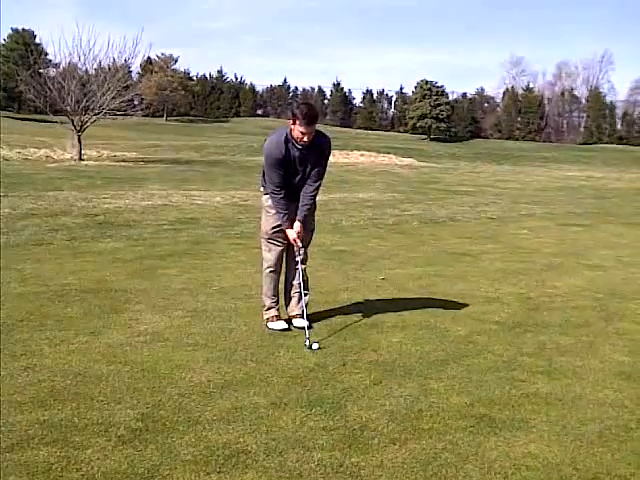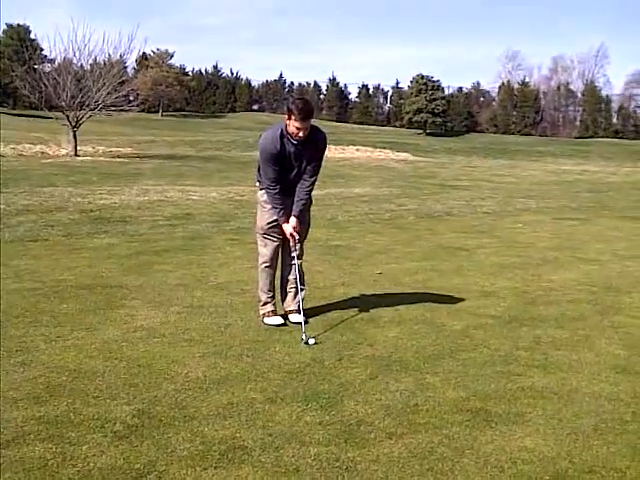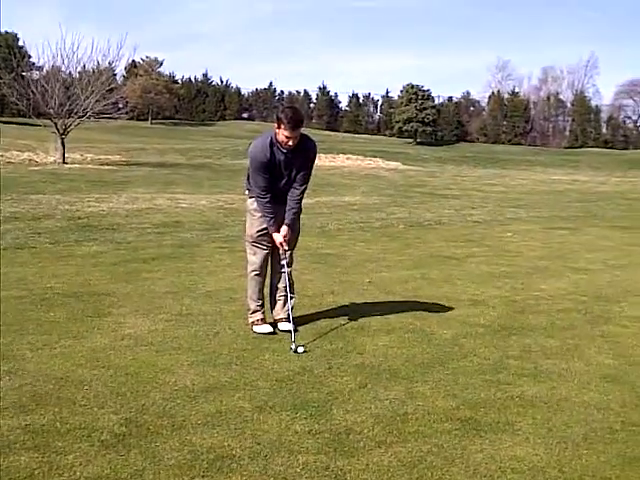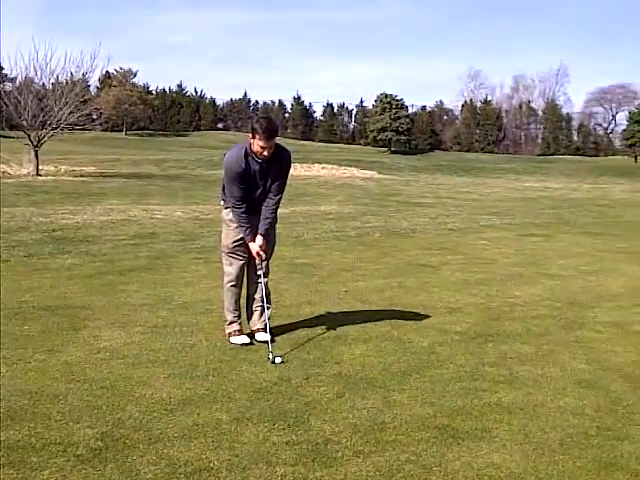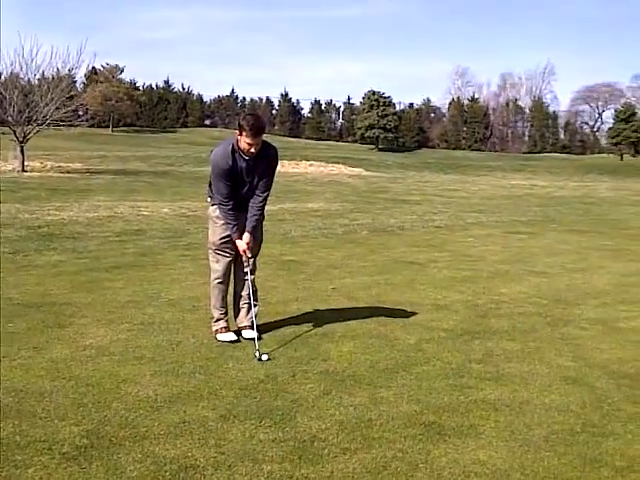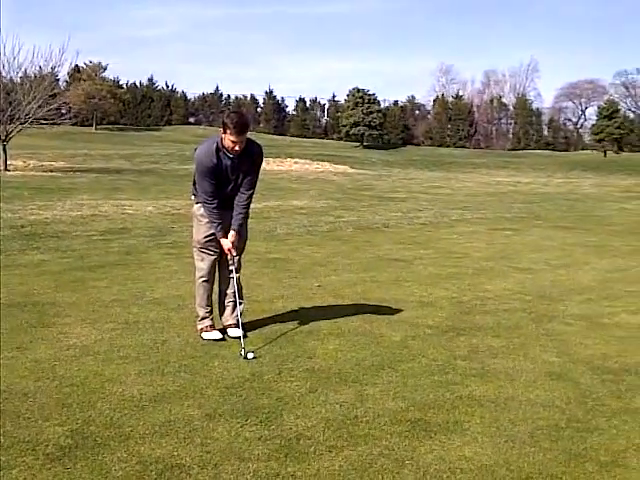
dt=0.2s
person 1, frame 1
left shoulder: (322, 143)
right shoulder: (274, 145)
left elbow: (313, 184)
right elbow: (277, 190)
left wrist: (299, 219)
right wrist: (286, 225)
left hip: (304, 200)
right hip: (275, 199)
left knee: (300, 257)
right knee: (273, 257)
left ankle: (296, 310)
right ankle: (271, 312)
person 1, frame 2
left shoulder: (318, 138)
right shoulder: (270, 140)
left elbow: (308, 179)
right elbow: (272, 185)
left wrist: (295, 214)
right wrist: (282, 220)
left hip: (300, 195)
right hip: (271, 194)
left knee: (295, 252)
right knee: (269, 252)
left ankle: (292, 305)
right ankle: (267, 307)
person 1, frame 3
left shoulder: (308, 147)
right shoulder: (259, 149)
left elbow: (298, 188)
right elbow: (262, 193)
left wrist: (287, 224)
right wrist: (272, 229)
left hip: (289, 203)
right hip: (260, 202)
left knee: (285, 260)
right knee: (258, 260)
left ankle: (281, 313)
right ankle: (256, 315)
person 1, frame 4
left shoulder: (283, 157)
right shoulder: (234, 159)
left elbow: (274, 198)
right elbow: (238, 203)
left wrist: (262, 234)
right wrist: (249, 238)
left hip: (265, 214)
right hip: (236, 213)
left knee: (261, 271)
right knee: (234, 270)
left ankle: (258, 323)
right ankle: (233, 326)
person 1, frame 5
left shoulder: (270, 154)
right shoulder: (221, 155)
left elbow: (261, 195)
right elbow: (224, 200)
left wrist: (249, 230)
right wrist: (236, 235)
left hip: (252, 211)
right hip: (223, 210)
left knee: (248, 268)
right knee: (221, 268)
left ankle: (245, 320)
right ankle: (220, 323)
person 1, frame 6
left shoulder: (254, 151)
right shoulder: (205, 153)
left elbow: (245, 193)
right elbow: (209, 198)
left wrist: (235, 229)
right wrist: (220, 234)
left hip: (236, 209)
right hip: (207, 208)
left knee: (232, 266)
right knee: (206, 266)
left ankle: (230, 319)
right ankle: (205, 321)
